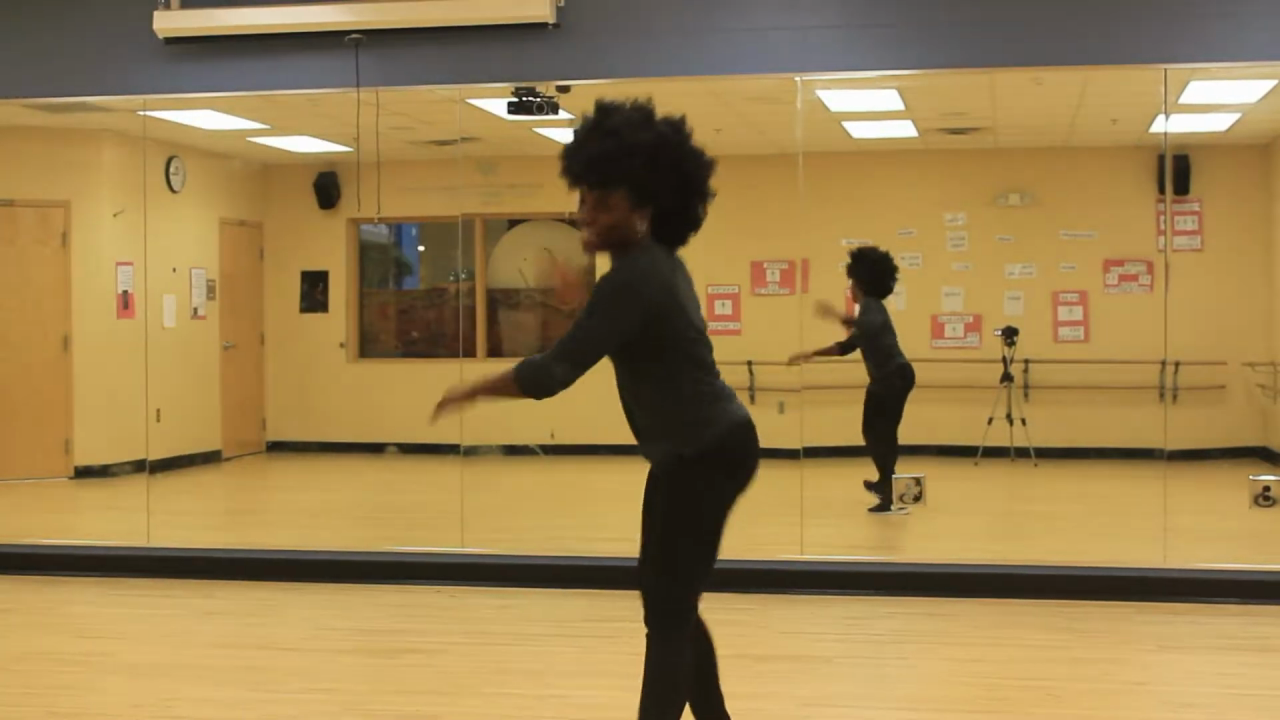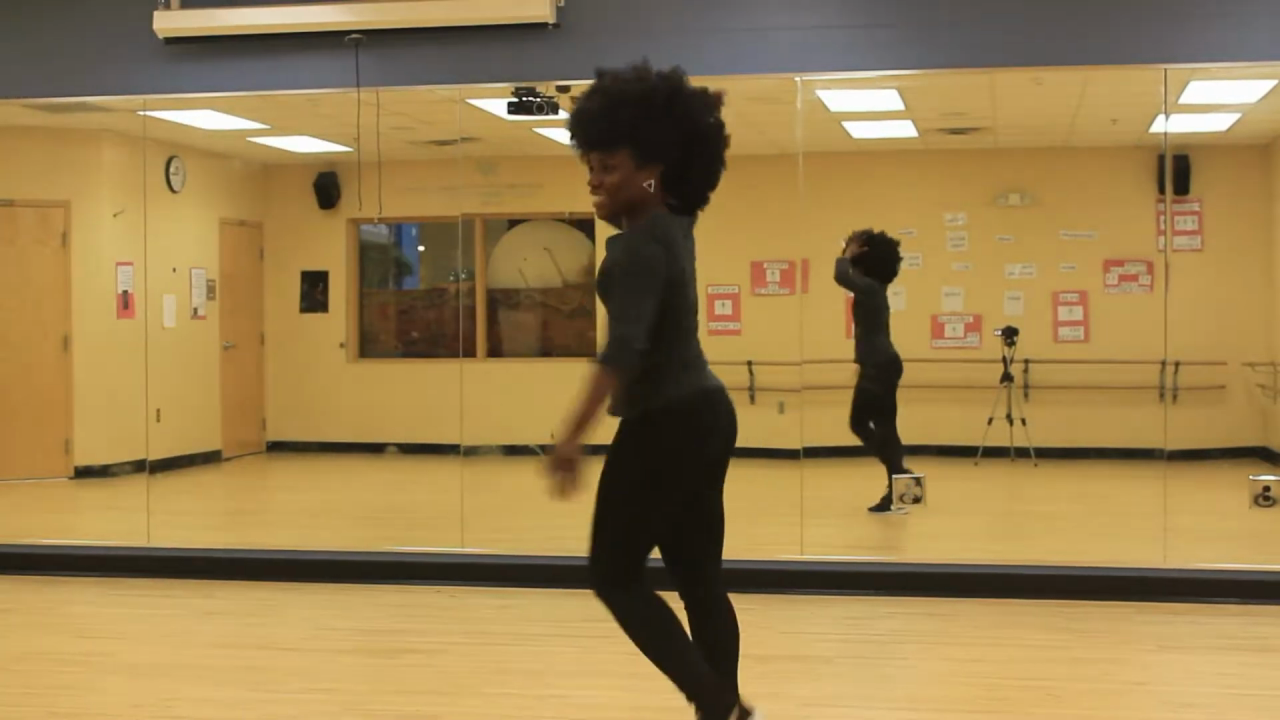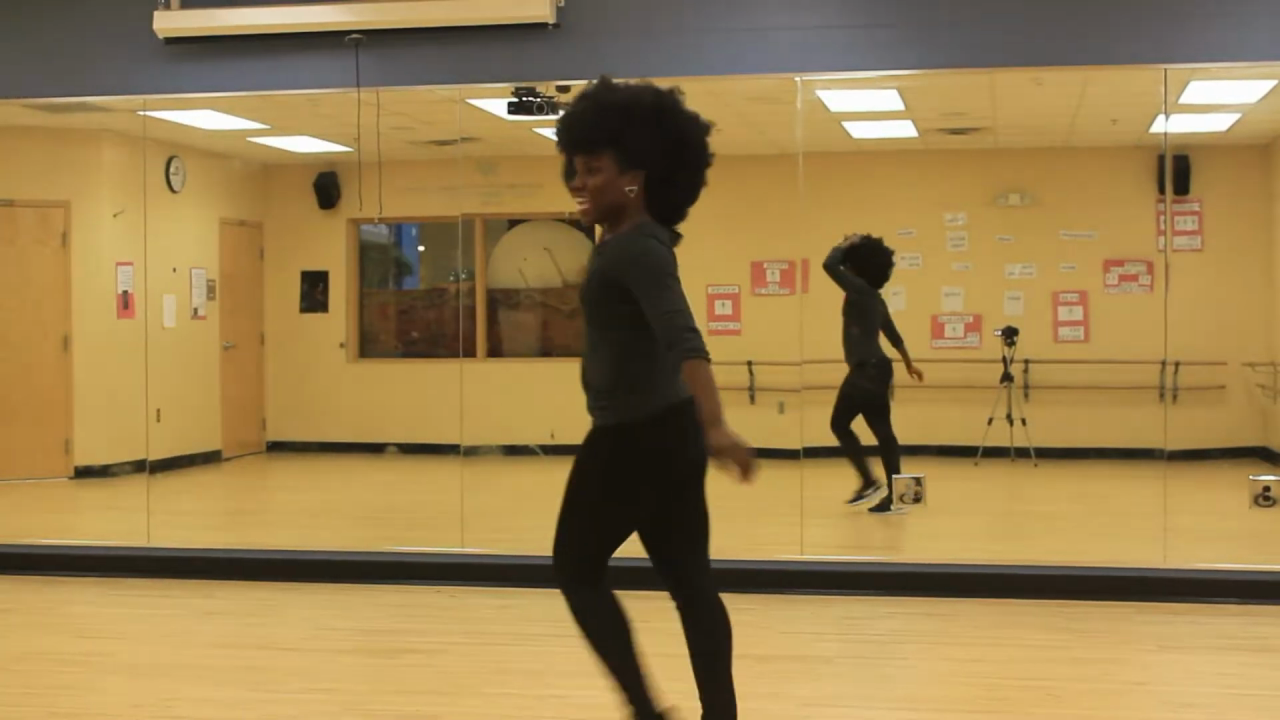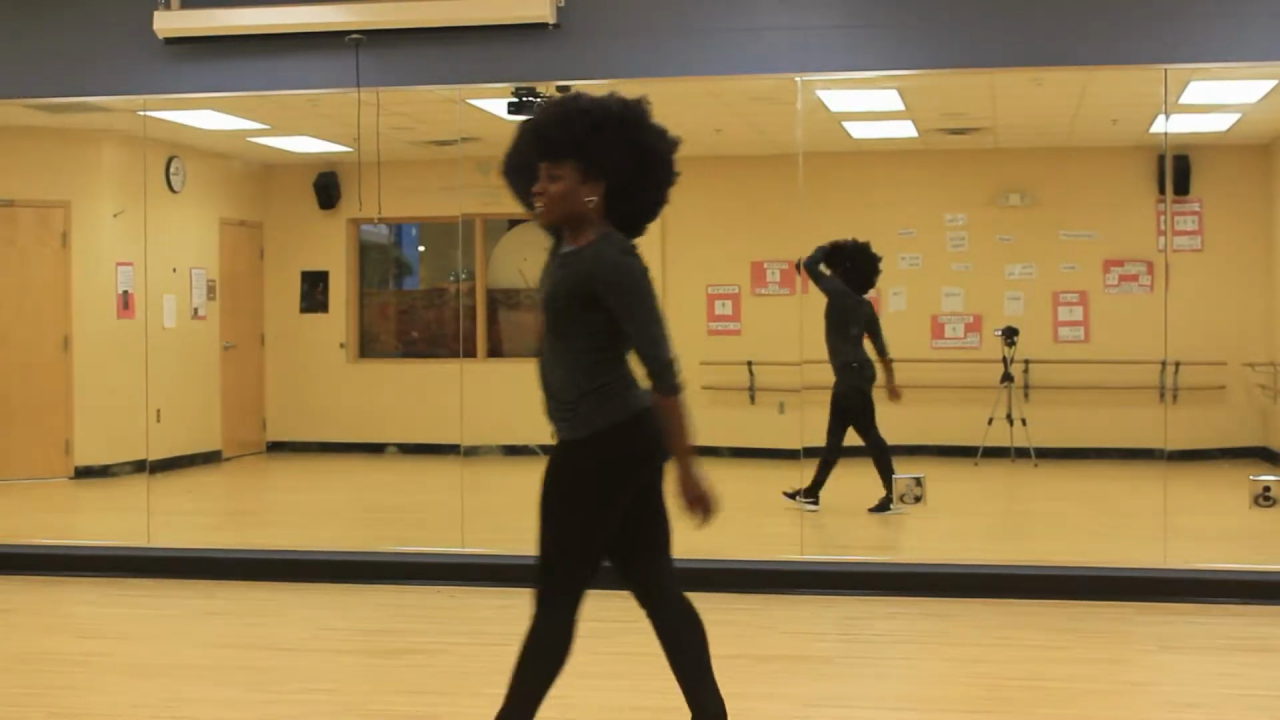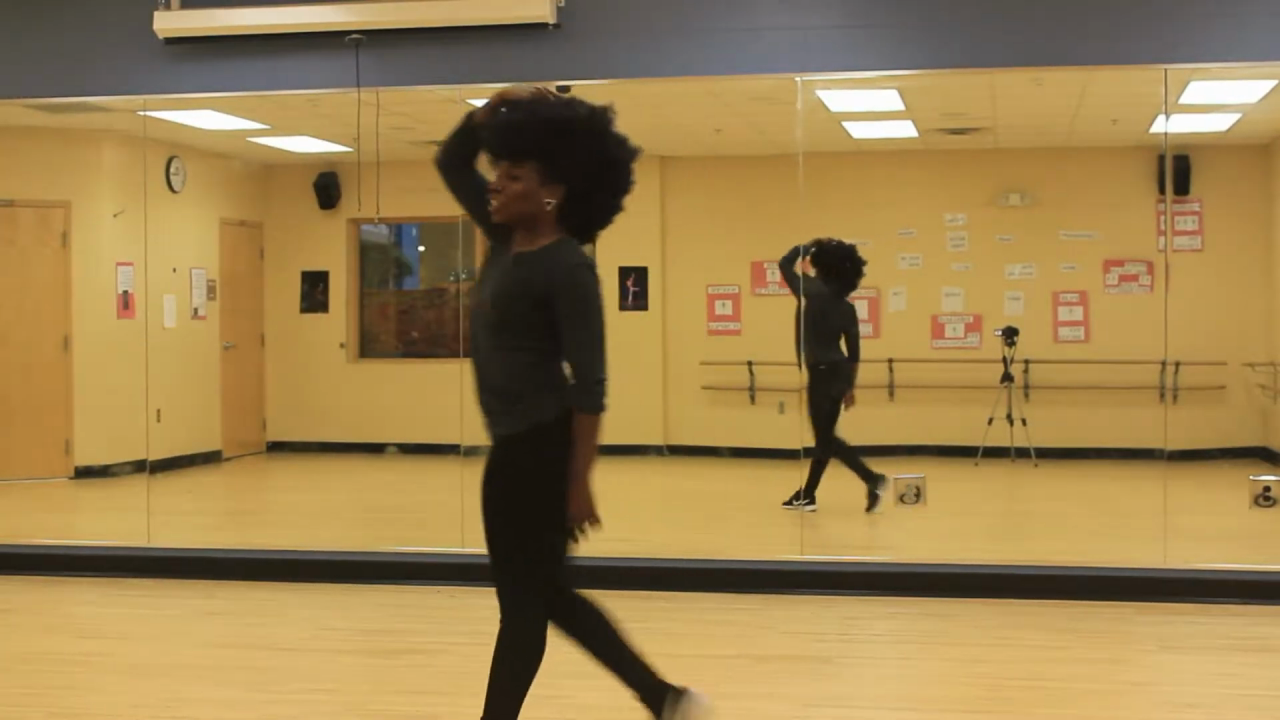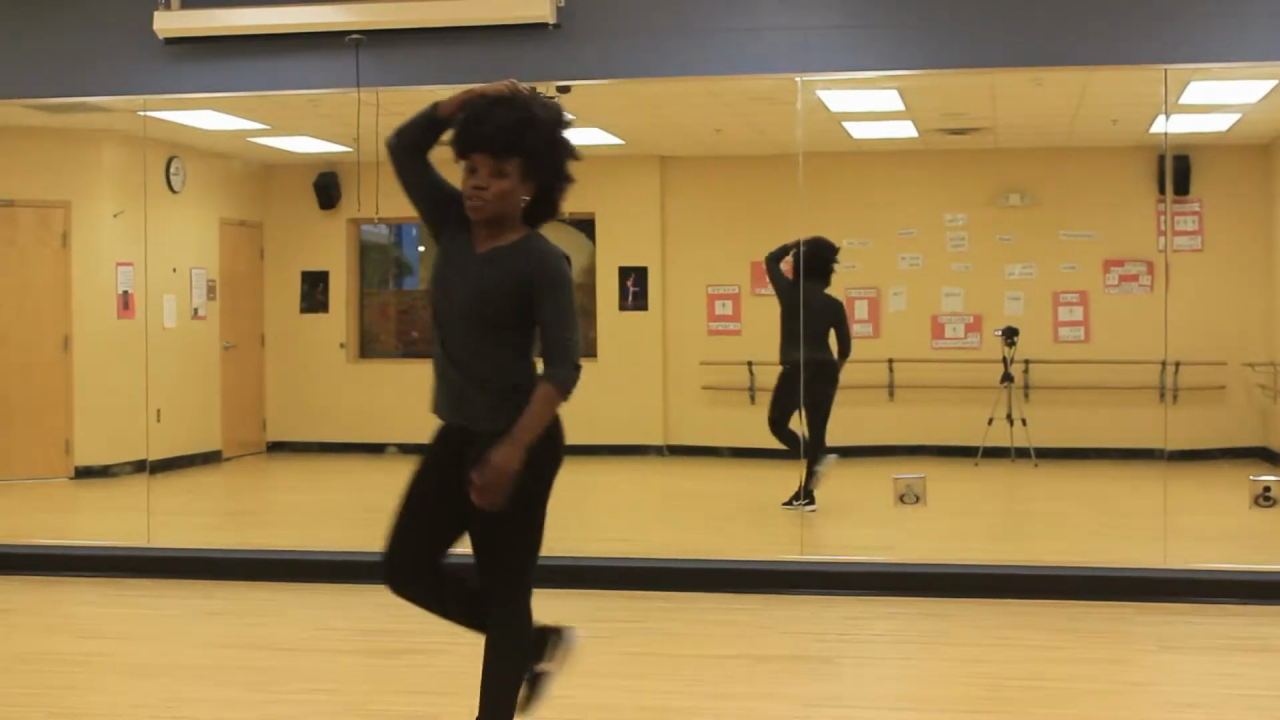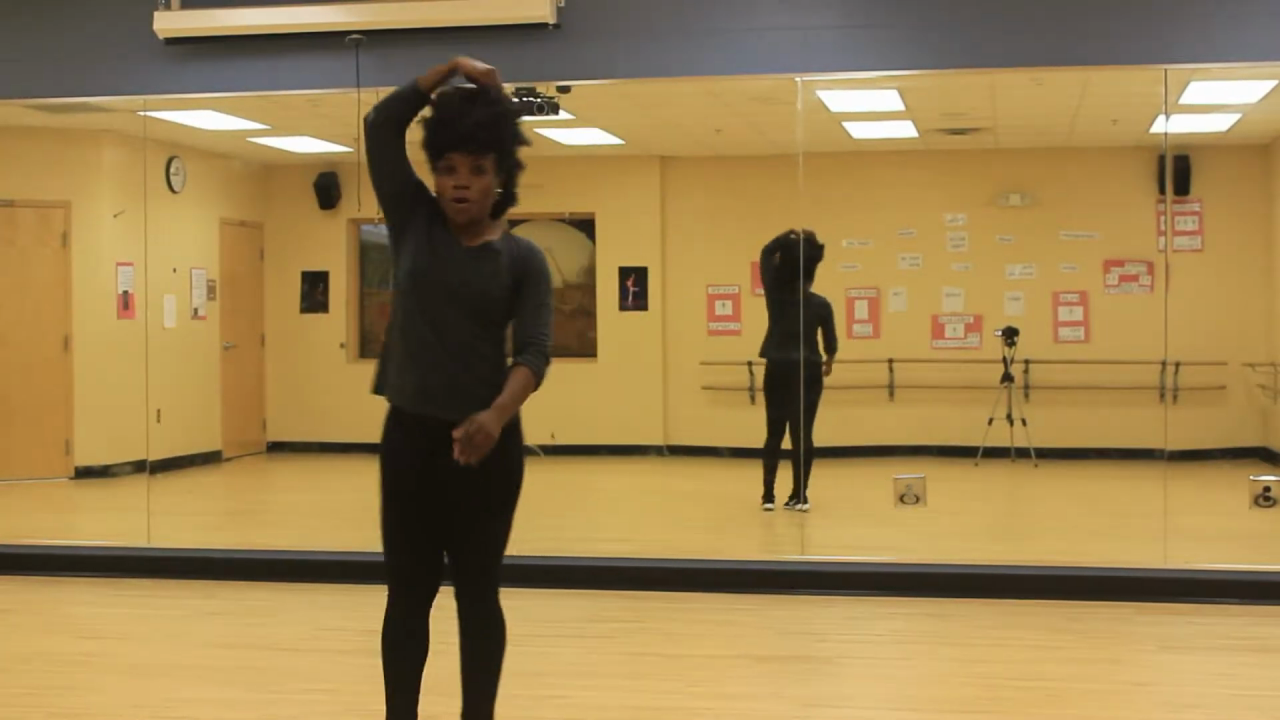
dt=0.2s
person 1, frame 1
left shoulder: (631, 282)
right shoulder: (658, 264)
left elbow: (551, 373)
left wrist: (472, 389)
right wrist: (586, 304)
left hip: (703, 453)
right hip: (707, 446)
left knee: (667, 614)
right knee: (671, 604)
person 1, frame 2
left shoulder: (639, 245)
right shoulder: (666, 226)
left elbow: (625, 345)
left wrist: (573, 435)
left hip: (662, 427)
right hip: (698, 418)
left knee: (613, 575)
right knee: (700, 580)
person 1, frame 3
left shoulder: (636, 248)
right shoulder: (631, 231)
left elbow: (681, 337)
right elbow: (573, 172)
left wrist: (716, 421)
left hip: (640, 432)
right hip: (671, 428)
left knee: (576, 570)
right knee: (691, 581)
person 1, frame 4
left shoulder: (609, 259)
right shoulder: (571, 241)
left elbow: (659, 363)
right elbow: (512, 169)
left wrist: (685, 463)
right wrist: (548, 123)
left hip: (601, 444)
right hip: (620, 438)
left knee: (556, 594)
right knee: (657, 588)
person 1, frame 5
left shoulder: (566, 268)
right shoulder: (504, 237)
left elbow: (588, 382)
right elbow: (450, 160)
left wrist: (577, 480)
right wrist: (500, 105)
left hip: (536, 446)
right hip: (521, 442)
left knee: (521, 598)
right knee: (544, 591)
person 1, frame 6
left shoulder: (543, 263)
right shoulder: (455, 229)
left elbow: (564, 367)
right elbow: (403, 146)
left wrist: (516, 449)
right wrist: (476, 98)
left hip: (516, 442)
right hip: (458, 437)
left knee: (504, 595)
right knee: (405, 567)
right ankle: (536, 648)
person 1, frame 7
left shoulder: (521, 258)
right shoulder: (414, 223)
left elbow: (534, 354)
right elbow: (380, 126)
left wrist: (497, 417)
right wrist: (450, 71)
left hip: (483, 437)
right hip: (411, 429)
left knee: (475, 588)
right knee: (407, 589)
person 2, frame 1
left shoulder: (872, 306)
right shoulder: (871, 308)
left elbow: (871, 328)
right elbow: (849, 345)
left wrist: (837, 316)
right wrist: (812, 354)
left hip: (889, 377)
right hip: (899, 375)
left knee: (874, 434)
right knee: (884, 434)
left ankle: (892, 496)
right ankle: (885, 485)
person 2, frame 2
left shoulder: (870, 288)
right shoulder: (874, 291)
left elbow: (841, 275)
left wrist: (848, 254)
left hip: (877, 367)
right hip: (881, 367)
left knee: (859, 424)
right knee: (884, 427)
left ankle: (899, 478)
person 2, frame 3
left shoulder: (860, 290)
right shoulder: (873, 298)
left elbow: (830, 264)
right elbow: (893, 334)
left wrist: (847, 243)
right wrist: (908, 364)
left hip: (868, 370)
right hip: (873, 368)
left knee: (839, 424)
right knee: (881, 430)
left ankle: (869, 481)
person 2, frame 4
left shoulder: (840, 293)
right shoulder: (865, 306)
left elbow: (809, 265)
right elbow: (879, 344)
left wrist: (829, 248)
right wrist: (890, 379)
left hip: (852, 372)
right hip: (858, 371)
left knee: (852, 434)
right knee: (835, 435)
person 2, frame 5
left shoulder: (812, 293)
right shoulder: (846, 308)
left elbow: (785, 264)
right elbow: (853, 352)
left wrist: (810, 246)
right wrist: (850, 387)
left hip: (822, 373)
right hip: (836, 373)
left knee: (826, 437)
right knee: (824, 436)
left ankle: (872, 479)
right ankle: (807, 494)
person 2, frame 6
left shoulder: (789, 292)
right shoulder: (834, 305)
left elbow: (772, 260)
right elbow: (845, 346)
left wrist: (796, 246)
right wrist: (835, 372)
left hip: (797, 370)
right hip: (825, 370)
left knee: (778, 423)
right knee: (816, 433)
left ankle: (818, 458)
right ankle: (806, 494)
person 2, frame 7
left shoulder: (774, 292)
right shoulder: (820, 304)
left elbow: (766, 253)
right elbow: (830, 345)
left wrist: (792, 235)
right wrist: (828, 362)
left hip: (778, 369)
right hip: (809, 371)
left knee: (775, 432)
right knee: (802, 433)
left ankle: (769, 495)
right ankle: (799, 495)
